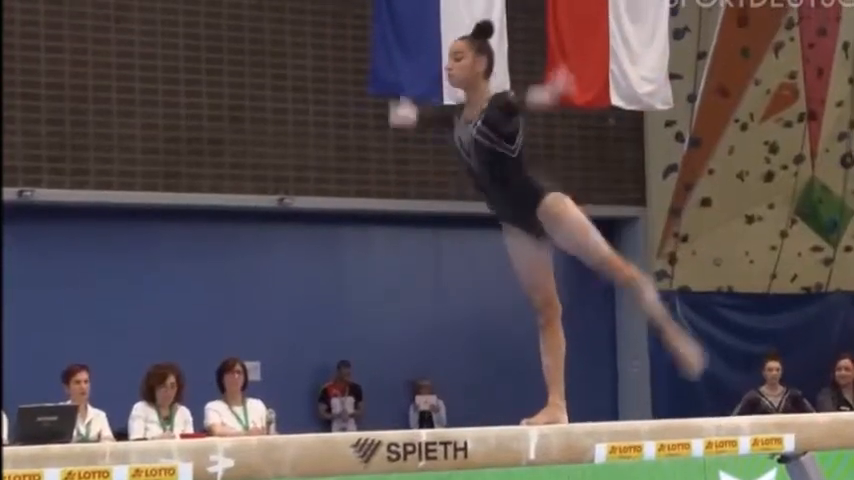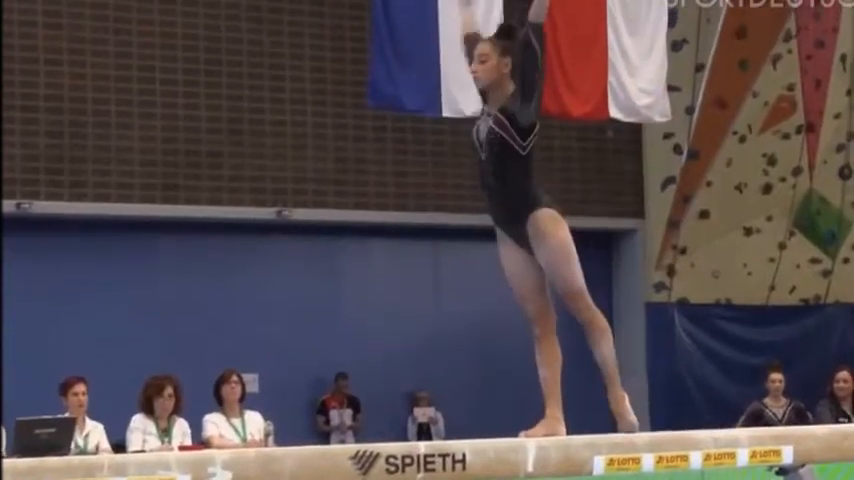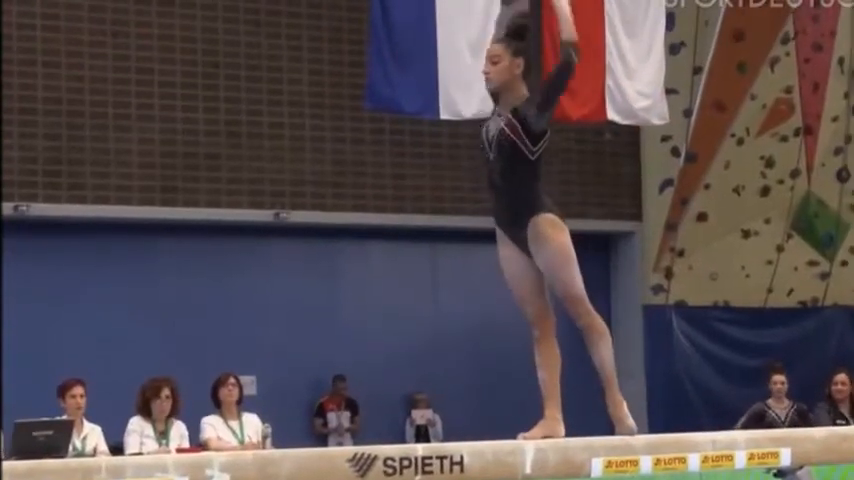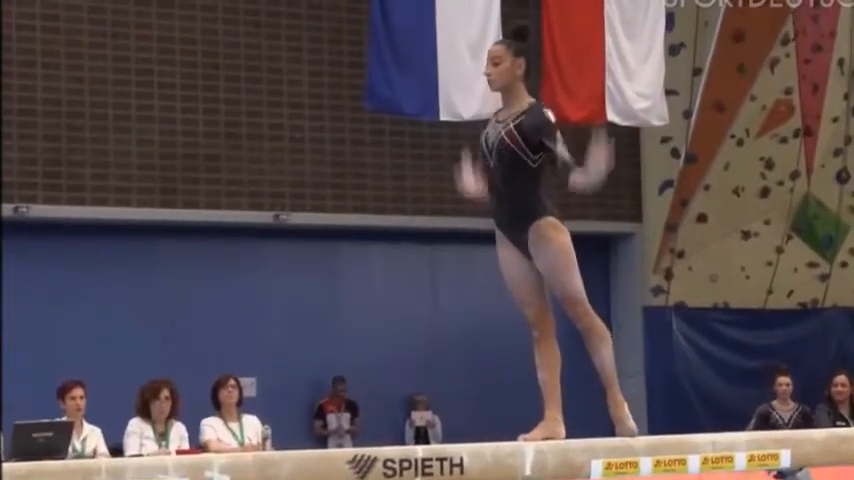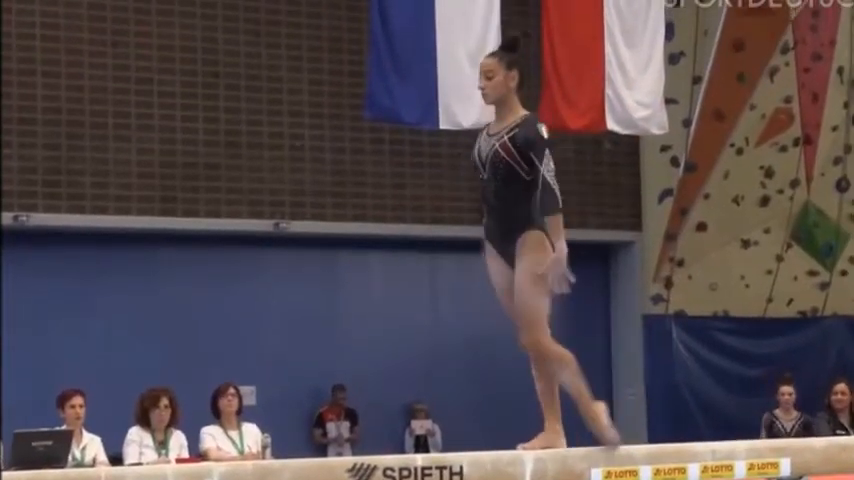
dt=0.2s
person 1, frame 1
left shoulder: (500, 106)
right shoulder: (462, 114)
left elbow: (524, 102)
right elbow: (435, 115)
left wrist: (546, 93)
right wrist: (408, 113)
left hip: (543, 204)
right hip: (515, 220)
left knee: (615, 267)
right knee: (545, 309)
left ankle: (673, 333)
right ankle: (556, 405)
person 1, frame 2
left shoulder: (522, 102)
right shoulder: (489, 104)
left elbow: (530, 46)
right elbow: (473, 46)
left hip: (538, 218)
right hip: (507, 229)
left knee: (581, 306)
right knee: (540, 321)
left ankle: (617, 395)
right ankle: (553, 417)
person 1, frame 3
left shoulder: (534, 107)
right shoulder: (501, 107)
left elbow: (567, 64)
left hip: (539, 222)
right hip: (508, 230)
left knee: (580, 311)
right knee: (539, 323)
left ankle: (615, 399)
right ankle: (552, 417)
person 1, frame 4
left shoulder: (537, 117)
right shoulder: (495, 120)
left elbow: (565, 163)
left wrist: (589, 173)
right wrist: (477, 183)
left hip: (539, 226)
right hip: (507, 232)
left knee: (580, 312)
right knee: (538, 325)
left ankle: (615, 400)
right ankle: (552, 419)
person 1, frame 5
left shoulder: (530, 130)
right shoulder: (486, 134)
left elbow: (548, 191)
left wrist: (559, 253)
left hip: (530, 240)
right hip: (496, 243)
left knee: (537, 339)
right knee: (530, 341)
left ankle: (591, 407)
right ankle: (552, 430)
